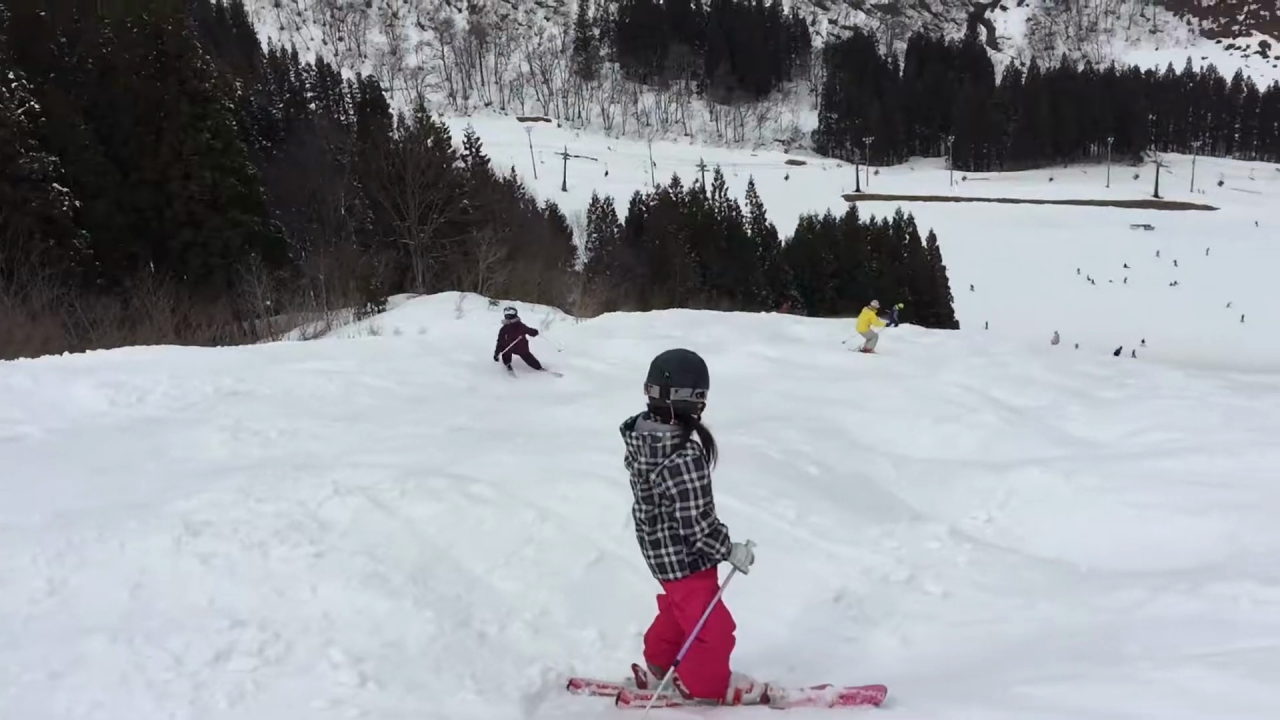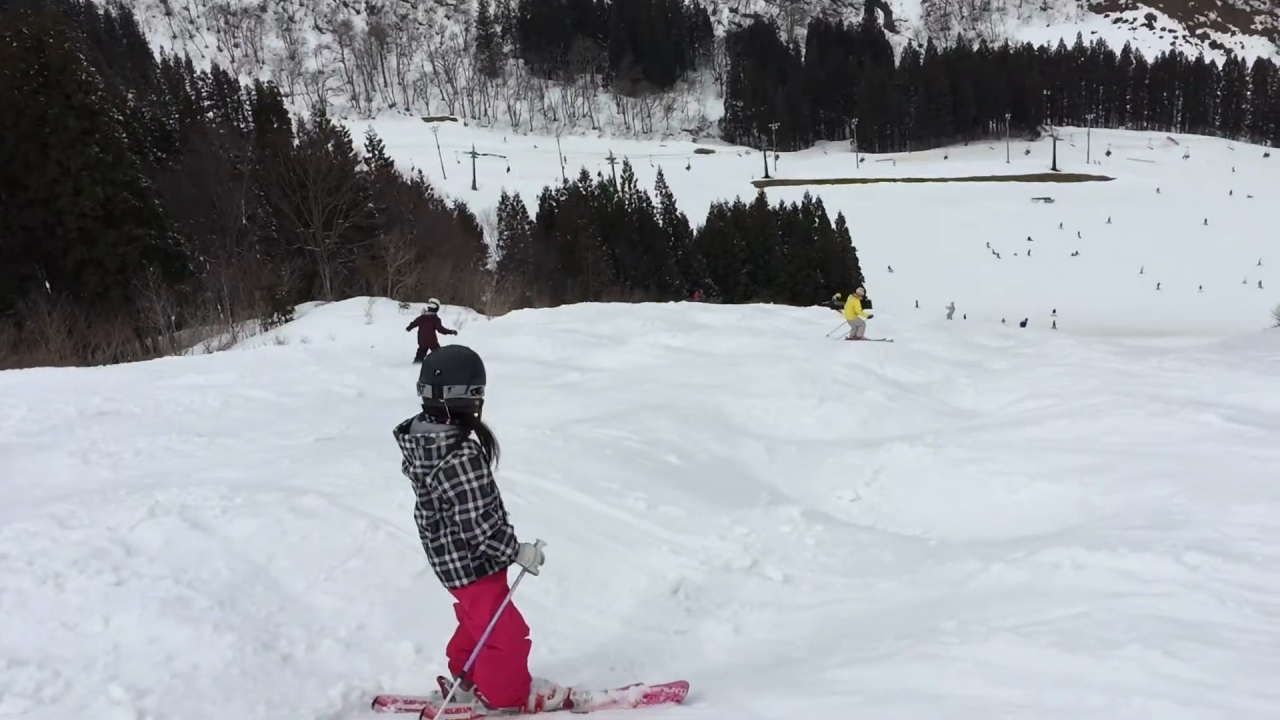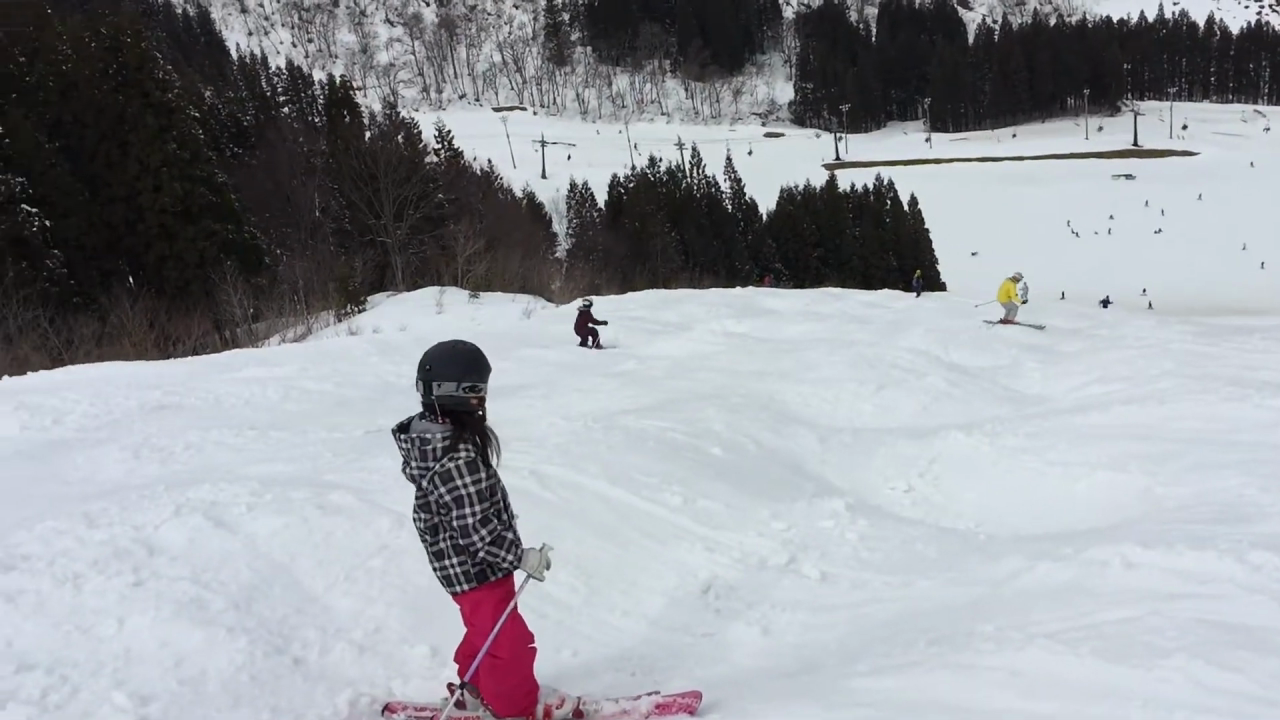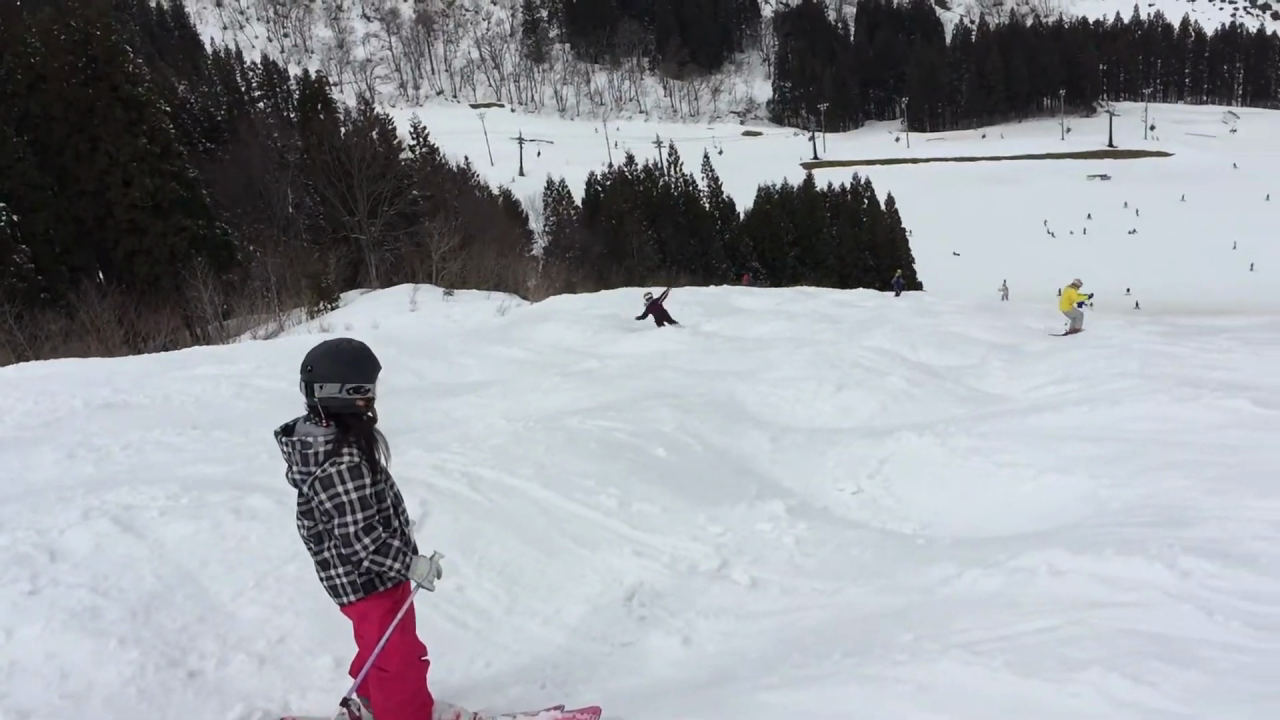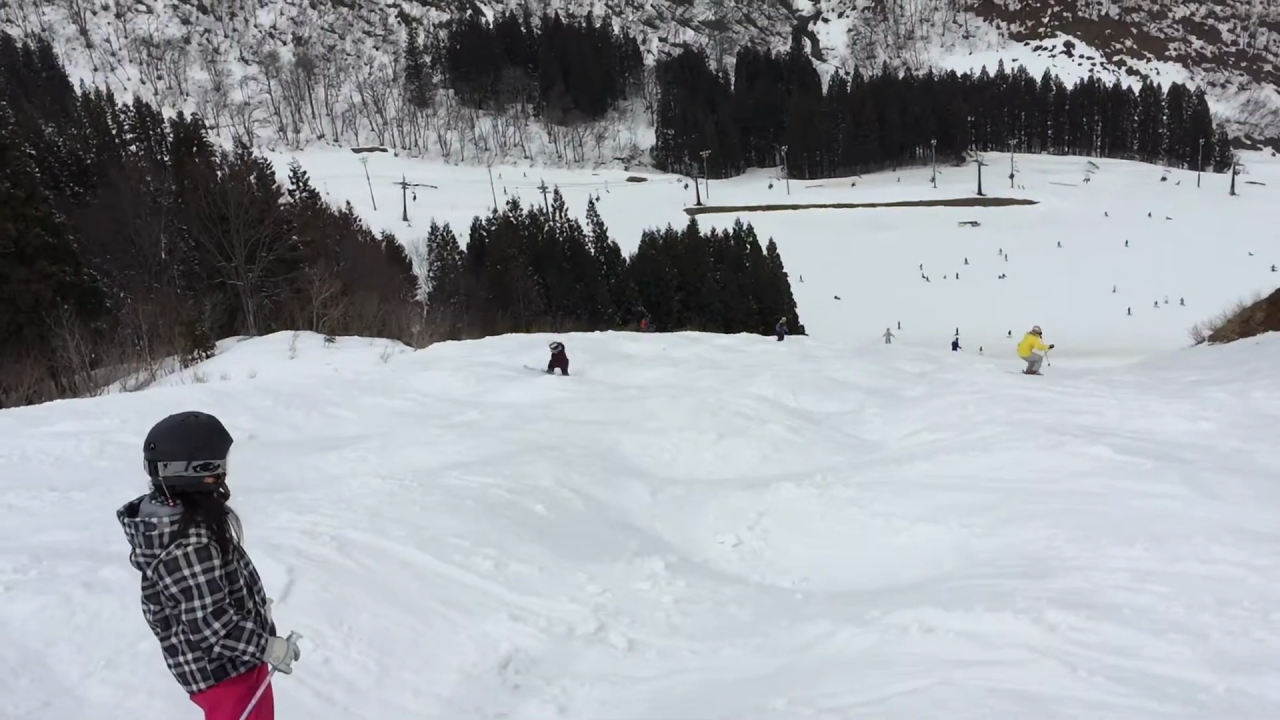
dt=0.7s
person 1, frame 1
left shoulder: (641, 432)
right shoulder: (683, 457)
right elbow: (696, 523)
right wrist: (730, 550)
left hip: (660, 550)
right hip: (685, 557)
left knee: (678, 609)
right knee: (712, 626)
left ankle: (660, 667)
right ankle: (705, 684)
person 1, frame 2
left shoulder: (421, 435)
right shoulder: (461, 457)
right elbow: (478, 525)
right wrist: (518, 551)
left hip: (452, 559)
right hip: (473, 563)
left knee: (477, 621)
right knee: (504, 631)
left ankle: (468, 682)
right ankle: (507, 693)
person 1, frame 3
left shoulder: (428, 434)
right shoulder: (458, 460)
right elbow: (477, 530)
right wrist: (521, 556)
left hip: (462, 565)
right hip: (476, 569)
left knee: (484, 629)
right knee: (507, 639)
person 1, frame 4
left shoulder: (322, 438)
right shoulder: (342, 463)
right elbow: (360, 538)
right wrist: (411, 564)
left hip: (363, 574)
right hip: (369, 579)
left knee: (380, 646)
right knee: (397, 654)
person 1, frame 5
left shoulder: (174, 513)
right shoulder: (190, 544)
right elbow: (209, 623)
right wrist: (267, 647)
left hip: (235, 655)
right hip: (222, 667)
